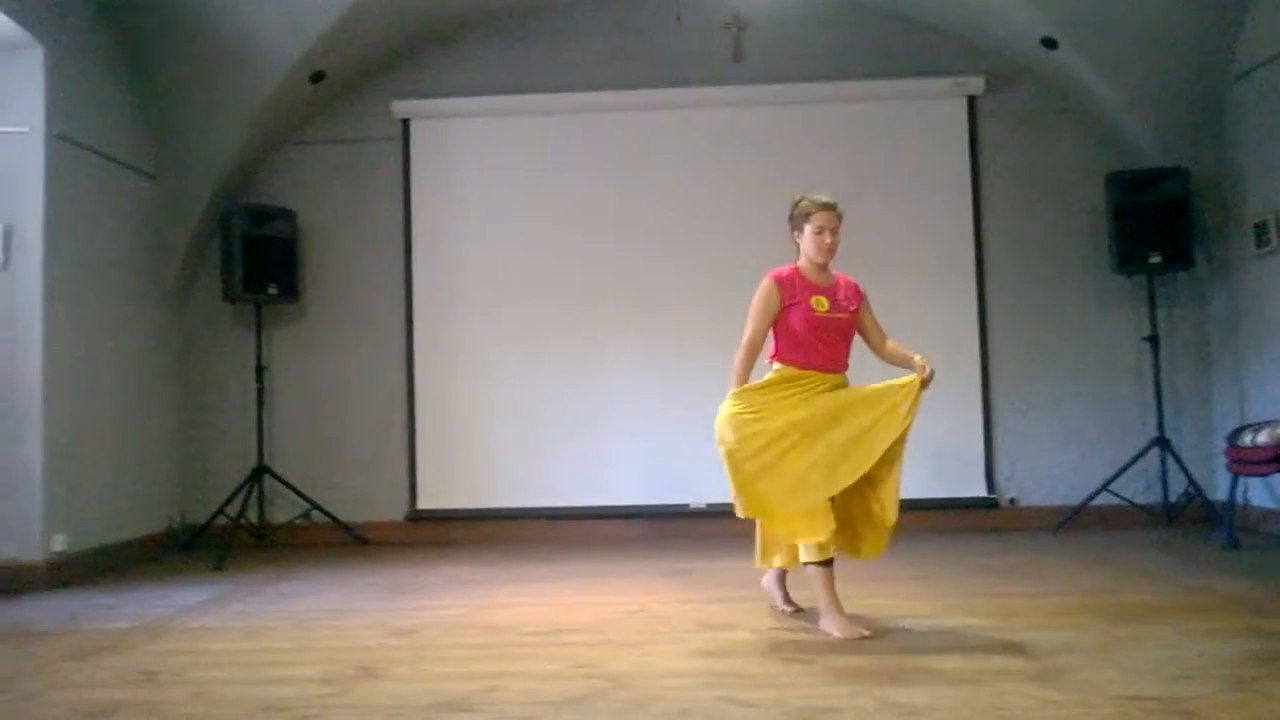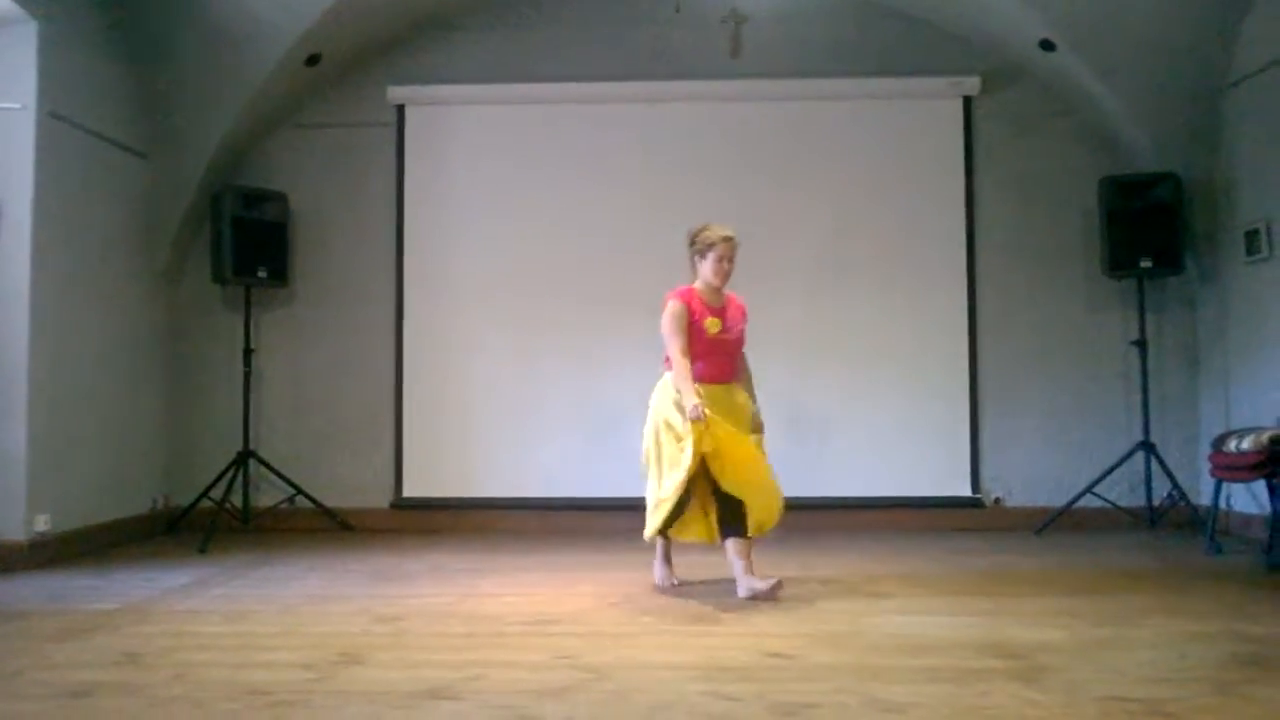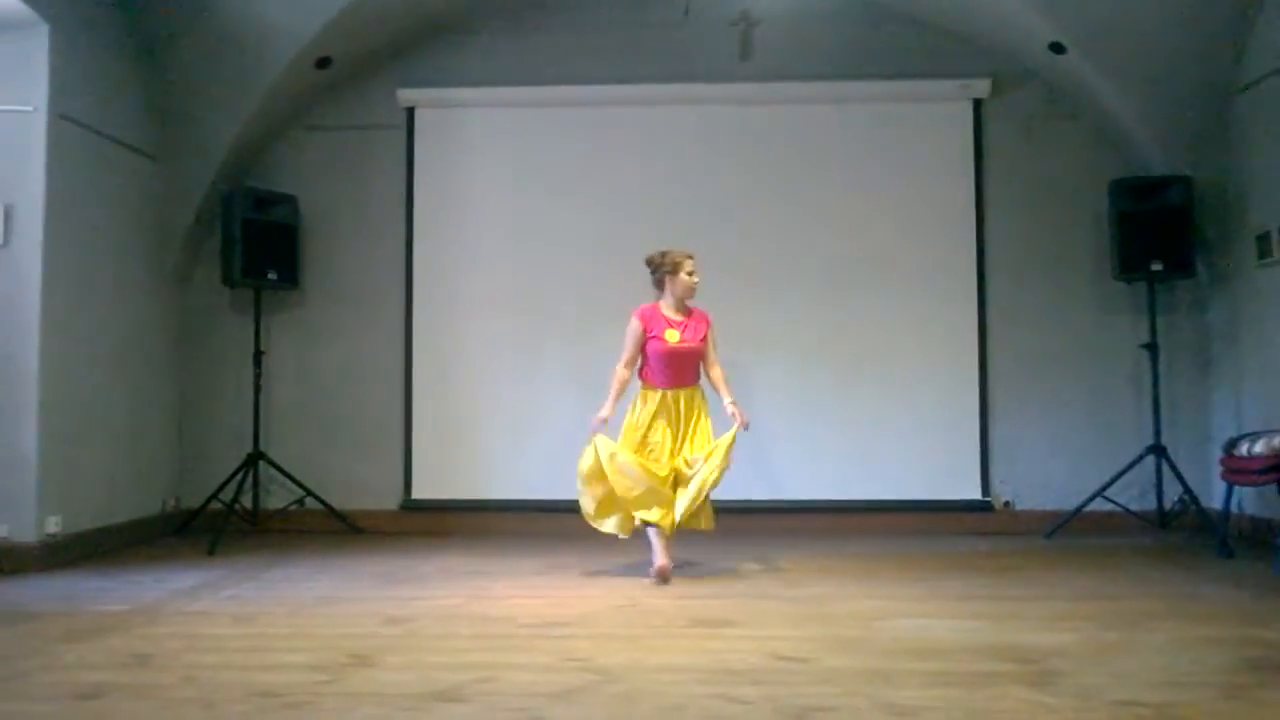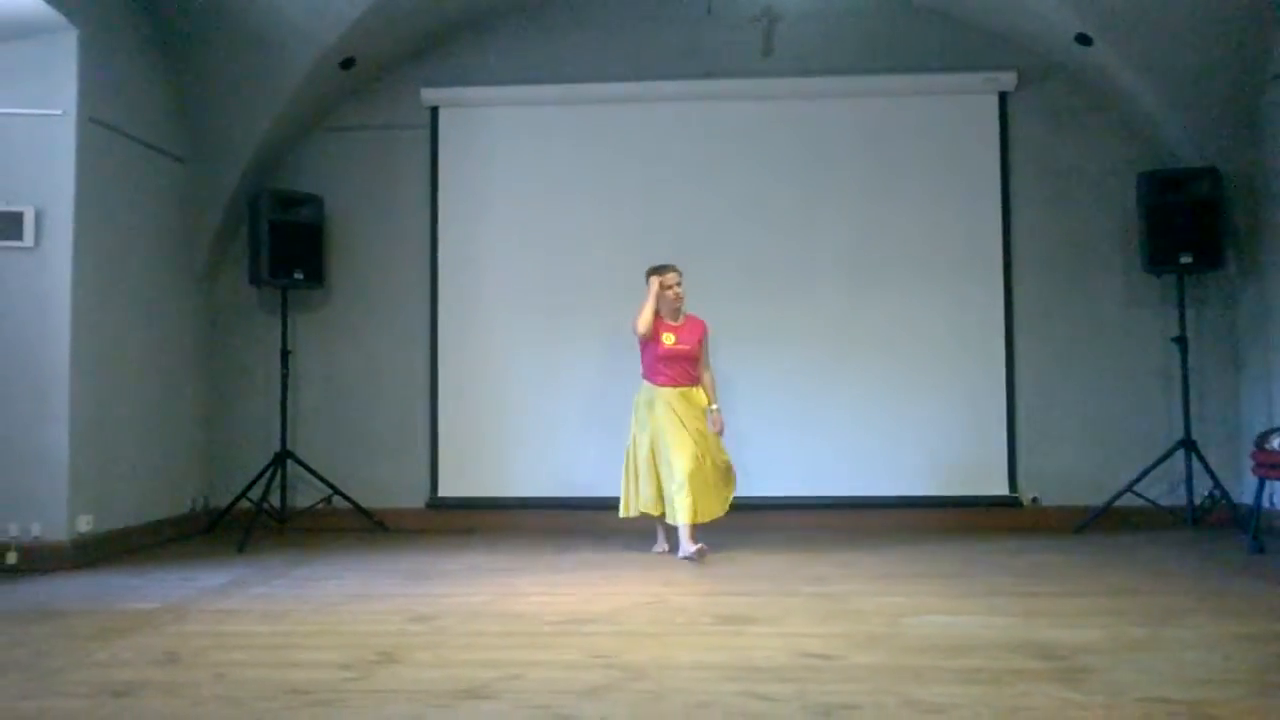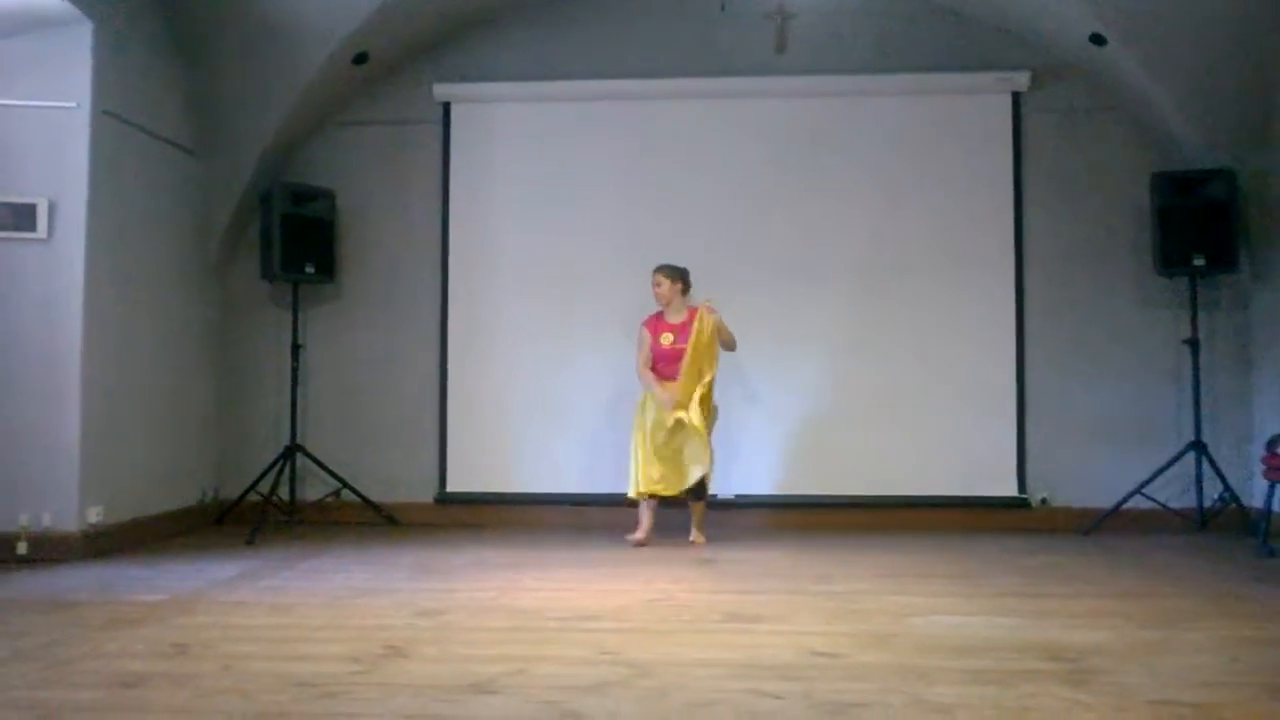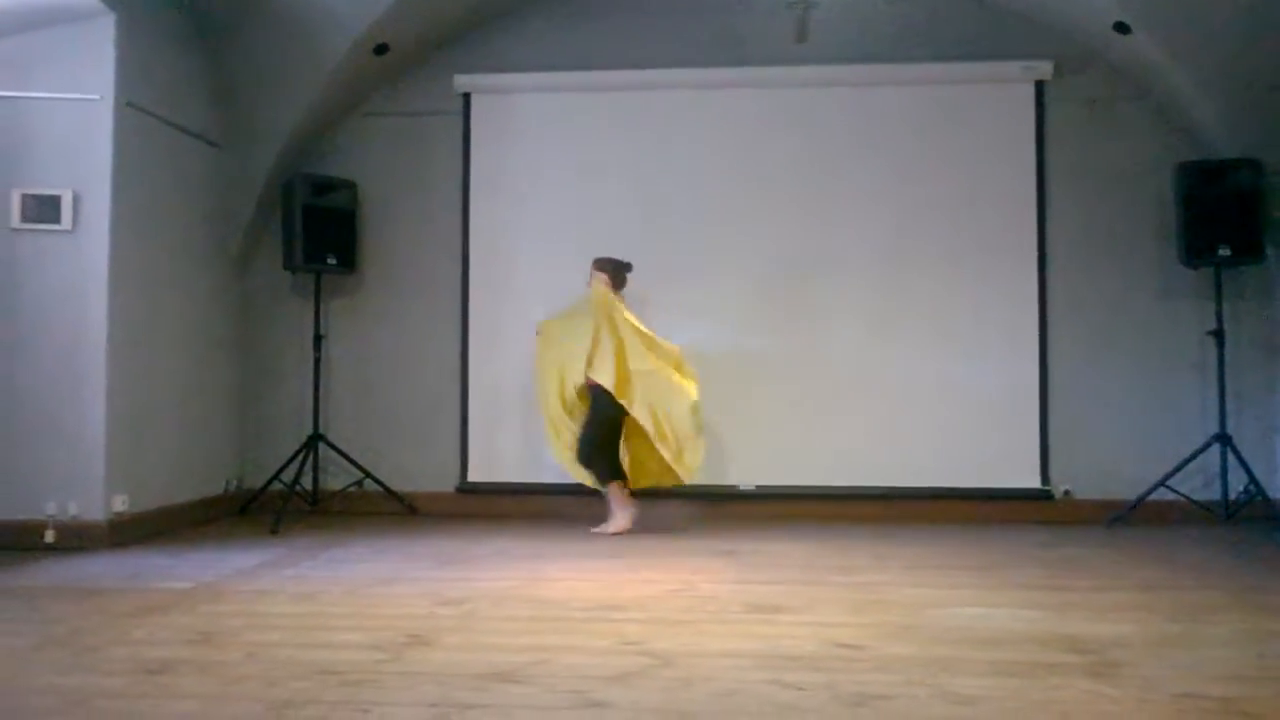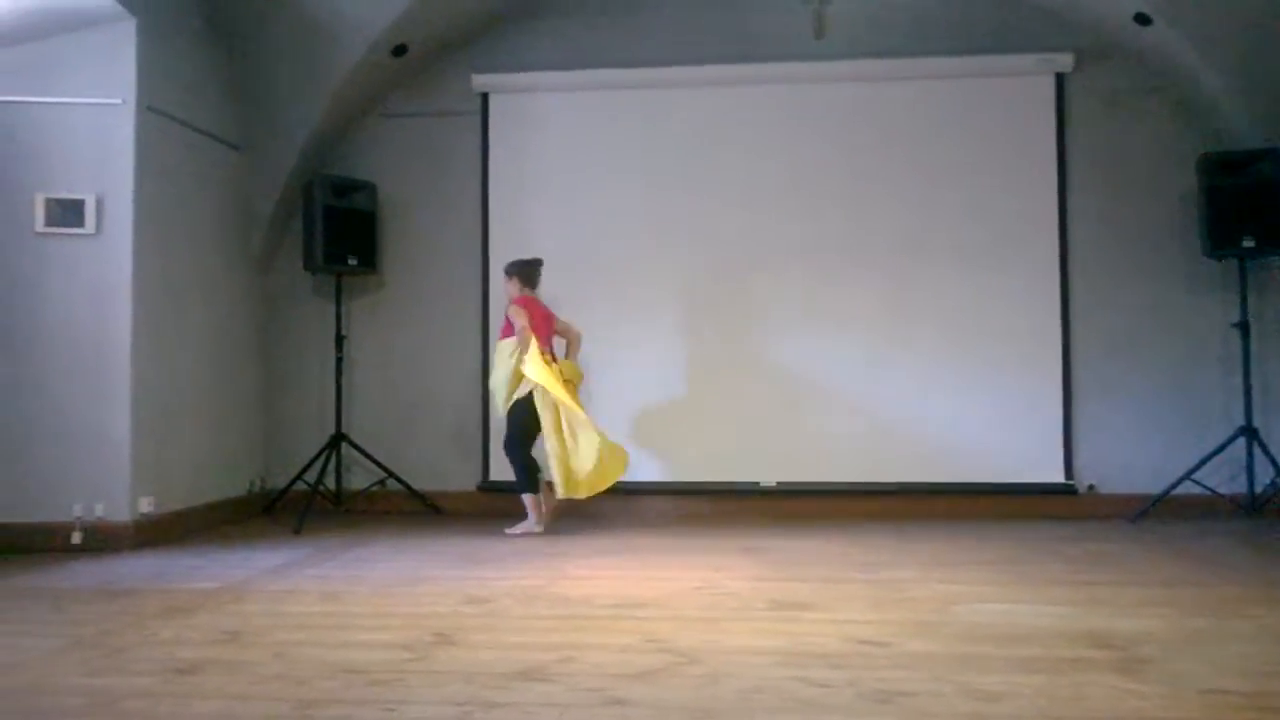
dt=0.7s
person 1, frame 1
left shoulder: (850, 290)
right shoulder: (778, 284)
left elbow: (881, 343)
right elbow: (752, 341)
left wrist: (915, 362)
right wrist: (734, 397)
left hip: (838, 398)
right hip: (789, 396)
left knee: (831, 495)
right knee: (810, 495)
left ankle: (775, 576)
right ankle: (830, 610)
person 1, frame 2
left shoulder: (737, 307)
right shoulder: (679, 303)
left elbow: (739, 361)
right elbow: (677, 356)
left wrist: (753, 408)
right wrist: (690, 398)
left hip: (725, 403)
right hip: (682, 402)
left knee: (733, 485)
right knee: (679, 483)
left ankle: (744, 576)
right ankle: (662, 560)
person 1, frame 3
left shoulder: (702, 320)
right shoulder: (643, 318)
left elbow: (711, 365)
right elbow: (625, 365)
left wrist: (729, 402)
right wrist: (609, 405)
left hip: (690, 408)
right hip: (653, 406)
left knee: (683, 477)
right knee: (653, 477)
left ankle: (664, 545)
right ankle: (660, 555)
person 1, frame 4
left shoulder: (698, 326)
right shoulder: (650, 322)
left elbow: (704, 370)
right elbow: (641, 331)
left wrist: (714, 408)
right wrist: (651, 293)
left hip: (688, 403)
right hip: (655, 402)
left knee: (687, 466)
right knee: (657, 468)
left ankle: (685, 542)
right ankle: (662, 536)
person 1, frame 5
left shoulder: (702, 317)
right shoulder: (651, 325)
left elbow: (731, 346)
right elbow: (642, 367)
left wrist: (716, 322)
right wrist: (661, 393)
left hip: (694, 399)
right hip: (660, 400)
left knee: (694, 462)
right knee: (652, 459)
left ankle: (696, 528)
right ankle: (644, 527)
person 1, frame 6
left shoulder: (611, 309)
right shoulder: (597, 309)
right wrist: (549, 331)
left hip: (610, 391)
right hip: (598, 389)
left knee: (585, 451)
right knee: (607, 453)
left ankle: (623, 508)
right ankle: (620, 513)
person 1, frame 7
left shoulder: (516, 307)
right shoulder: (544, 310)
left elbow: (524, 337)
right elbow: (574, 335)
left hip: (529, 387)
left knee: (517, 449)
right knee: (517, 447)
left ankle: (535, 518)
right ankle: (545, 498)
